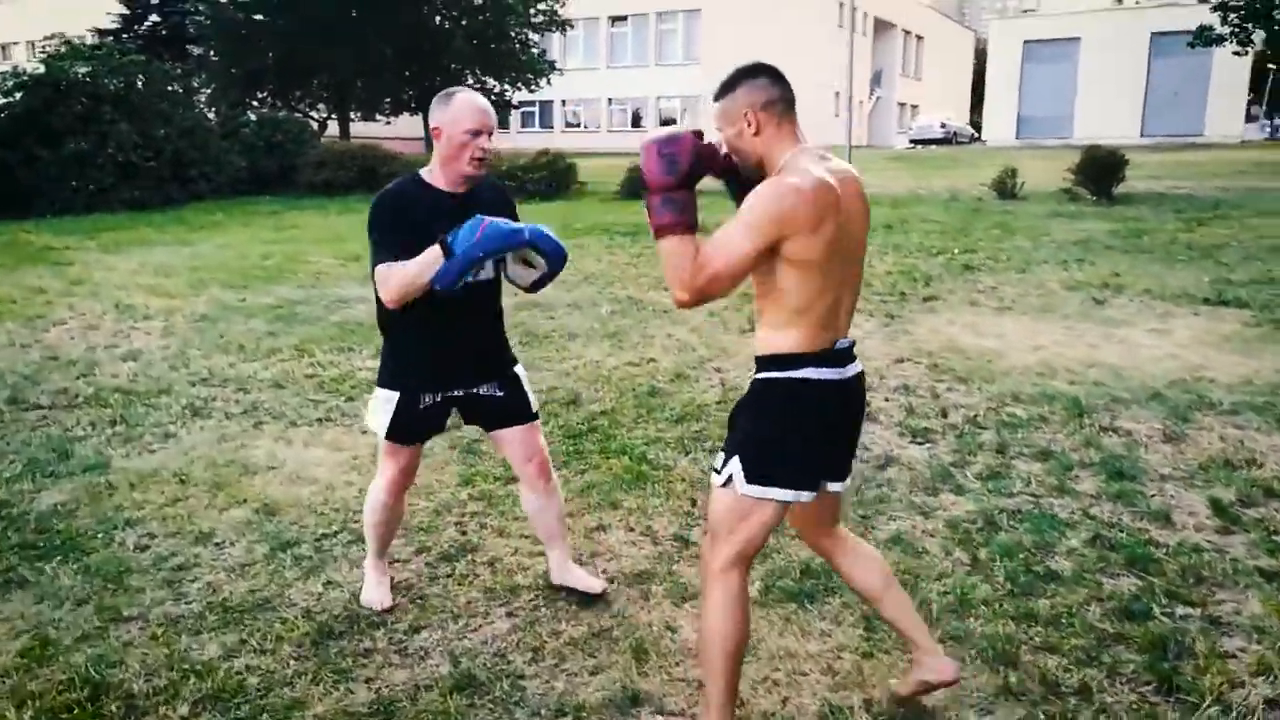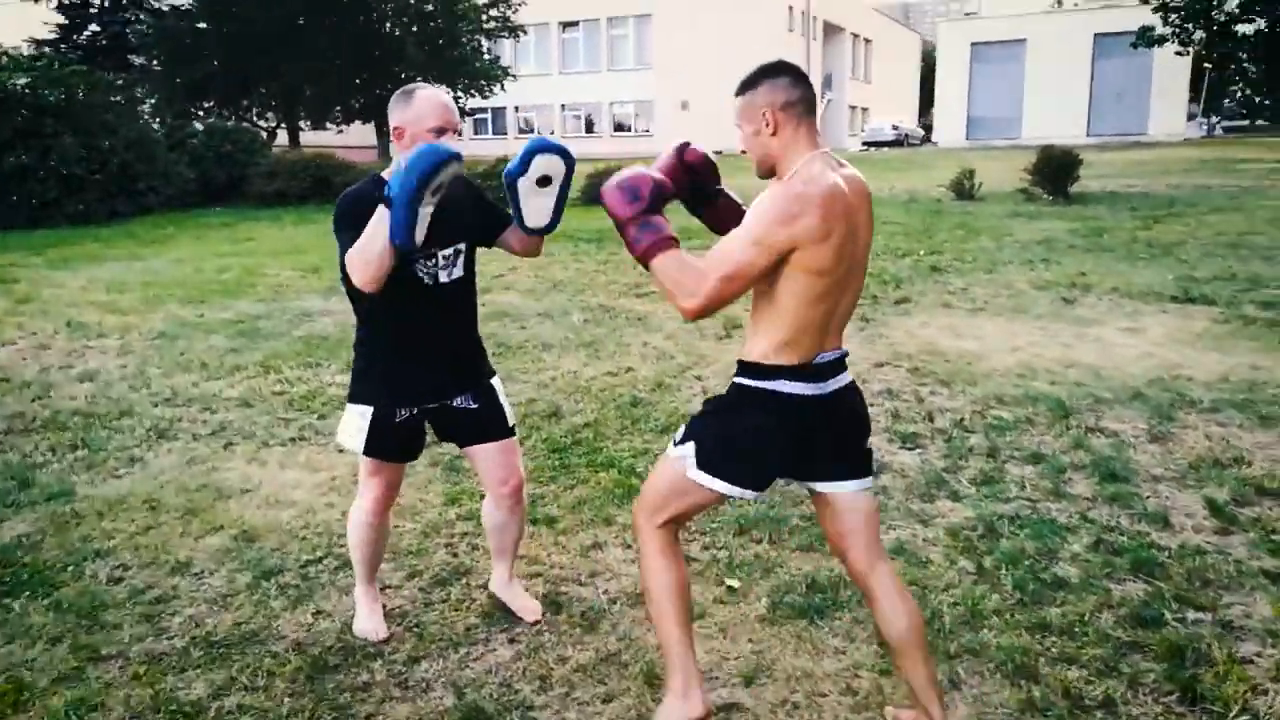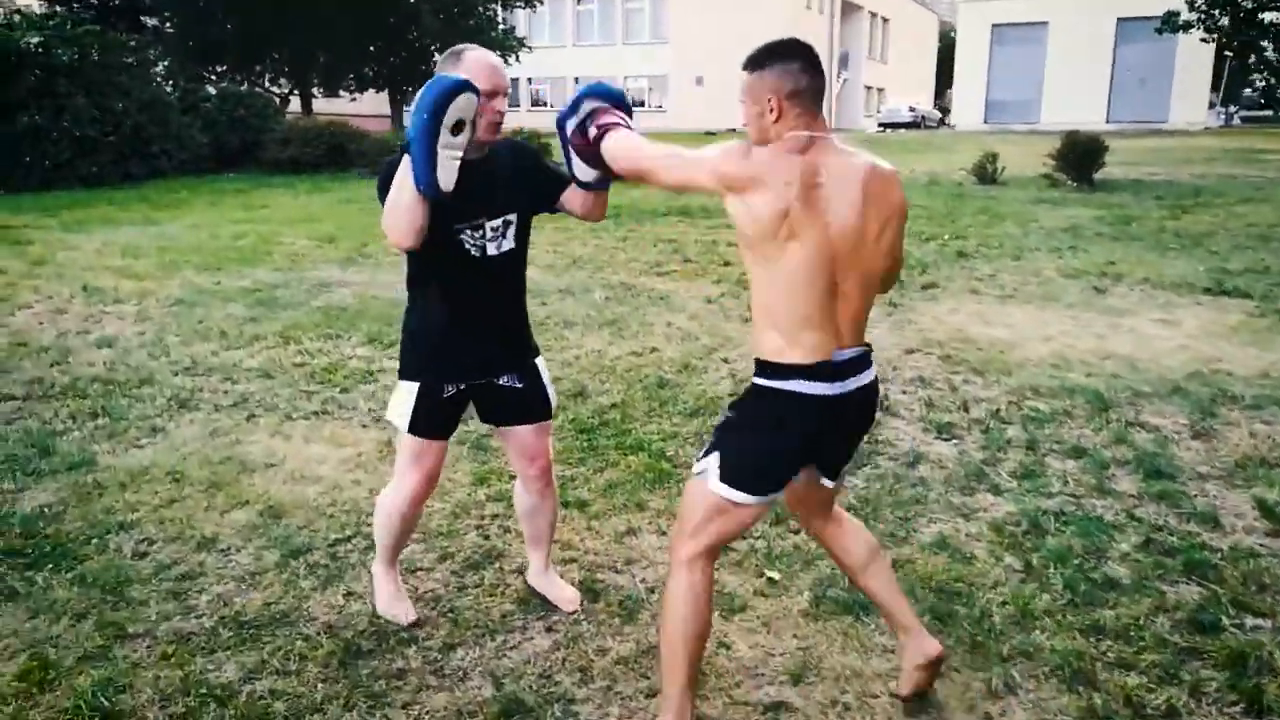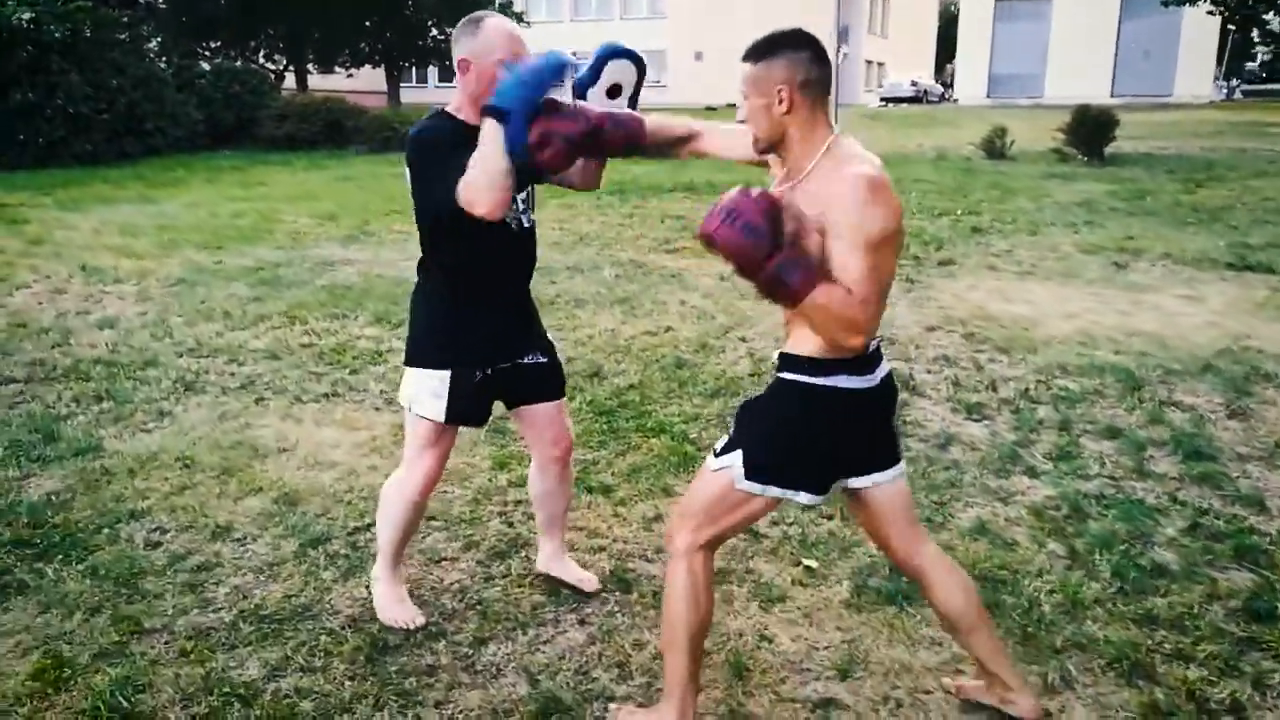
dt=0.2s
person 1, frame 1
left shoulder: (786, 194)
right shoulder: (841, 178)
left elbow: (688, 288)
left wrist: (668, 193)
right wrist: (739, 179)
left hip: (790, 394)
right hip: (840, 381)
left knee: (723, 560)
right knee: (825, 533)
right ankle: (929, 655)
person 1, frame 2
left shoulder: (795, 198)
right shoulder: (849, 186)
left elbow: (695, 297)
left wrist: (639, 219)
right wrist: (706, 192)
left hip: (766, 403)
right hip: (834, 397)
left knee: (654, 519)
right knee: (868, 562)
person 1, frame 3
left shoulder: (767, 169)
right shoulder: (883, 178)
left elbow: (634, 158)
left wrist: (597, 125)
left hip: (786, 400)
right hip: (854, 387)
left knee: (690, 551)
right knee: (818, 511)
right ankle: (916, 639)
person 1, frame 4
left shoulder: (857, 186)
right shoulder: (799, 153)
left elbow: (851, 327)
left wrist: (771, 262)
right wrist: (609, 123)
left hip: (813, 400)
right hip: (858, 392)
left knee: (687, 537)
right knee: (908, 544)
person 2, frame 1
left shoulder: (493, 194)
right shoulder: (396, 203)
left elbow: (521, 269)
right elbow: (392, 290)
left wrist: (531, 261)
right wrist: (454, 253)
left hip: (489, 360)
right hip: (415, 368)
left knee: (534, 463)
right knee: (395, 474)
left ankle: (561, 562)
right ankle: (377, 564)
person 2, frame 2
left shoulder: (463, 192)
right shoulder: (360, 203)
left elbow: (526, 244)
right elbow: (366, 278)
right wrist: (398, 202)
left hip: (464, 370)
right hip: (389, 380)
left knee: (507, 481)
right knee: (376, 494)
left ankle: (503, 578)
right ankle: (365, 591)
person 2, frame 3
left shoulder: (515, 161)
right shoulder: (407, 168)
left elbow: (589, 207)
right elbow: (403, 236)
right wrist: (423, 151)
left hip: (510, 347)
right hip: (437, 353)
left knee: (537, 465)
right knee: (417, 476)
left ankle: (540, 568)
right ankle: (386, 570)
person 2, frame 4
right shoulder: (434, 139)
left elbow: (583, 176)
right elbow: (485, 202)
right wrist: (501, 120)
left hip: (516, 325)
right hip: (446, 335)
left knee: (555, 442)
right knee: (423, 466)
left ankle: (552, 548)
